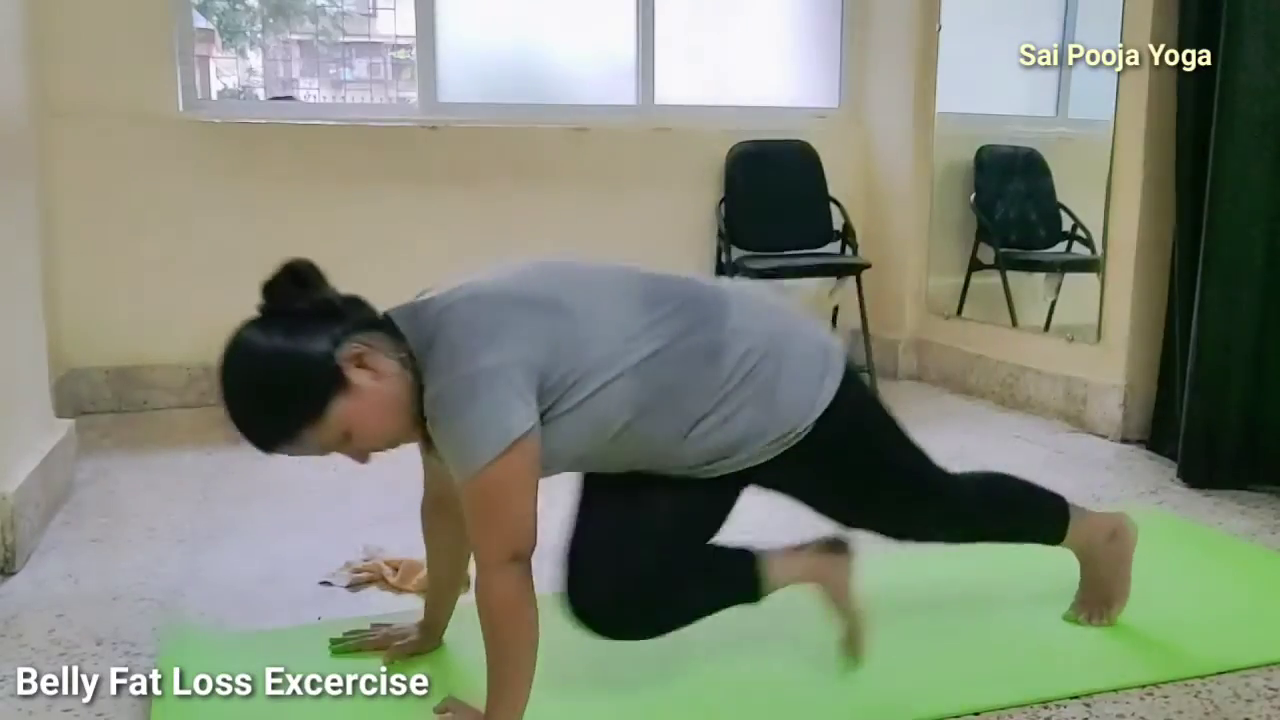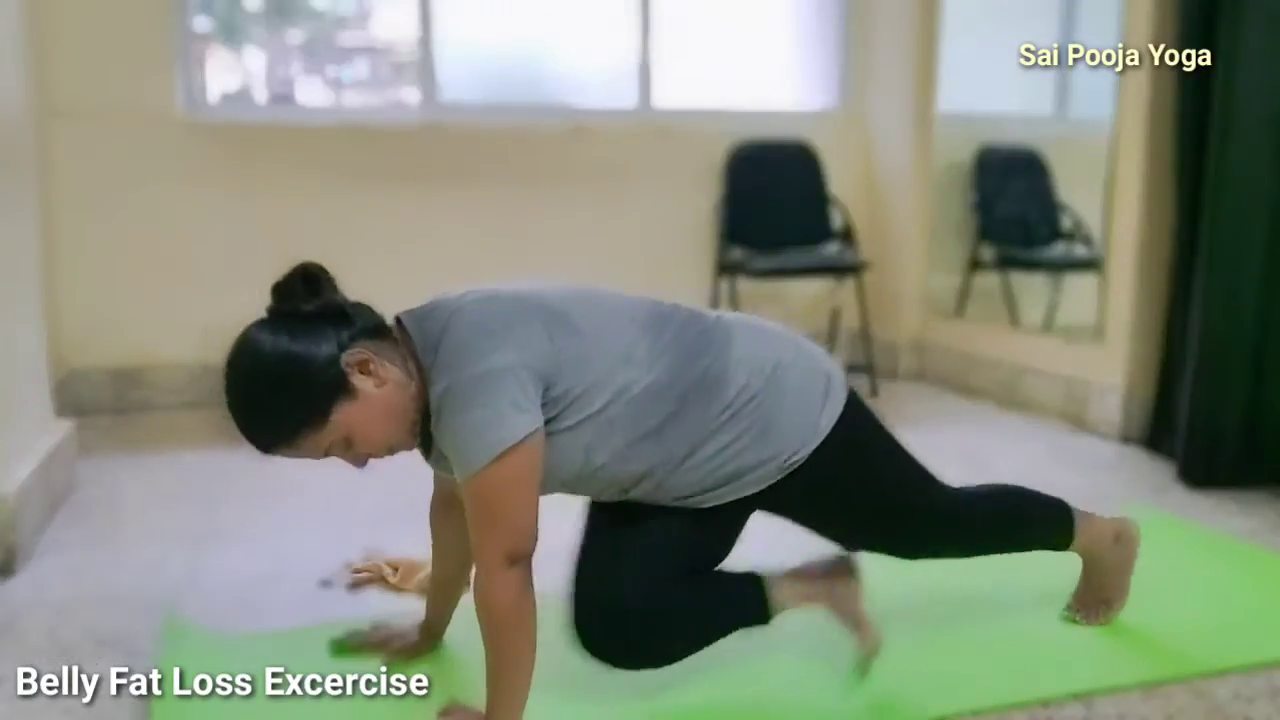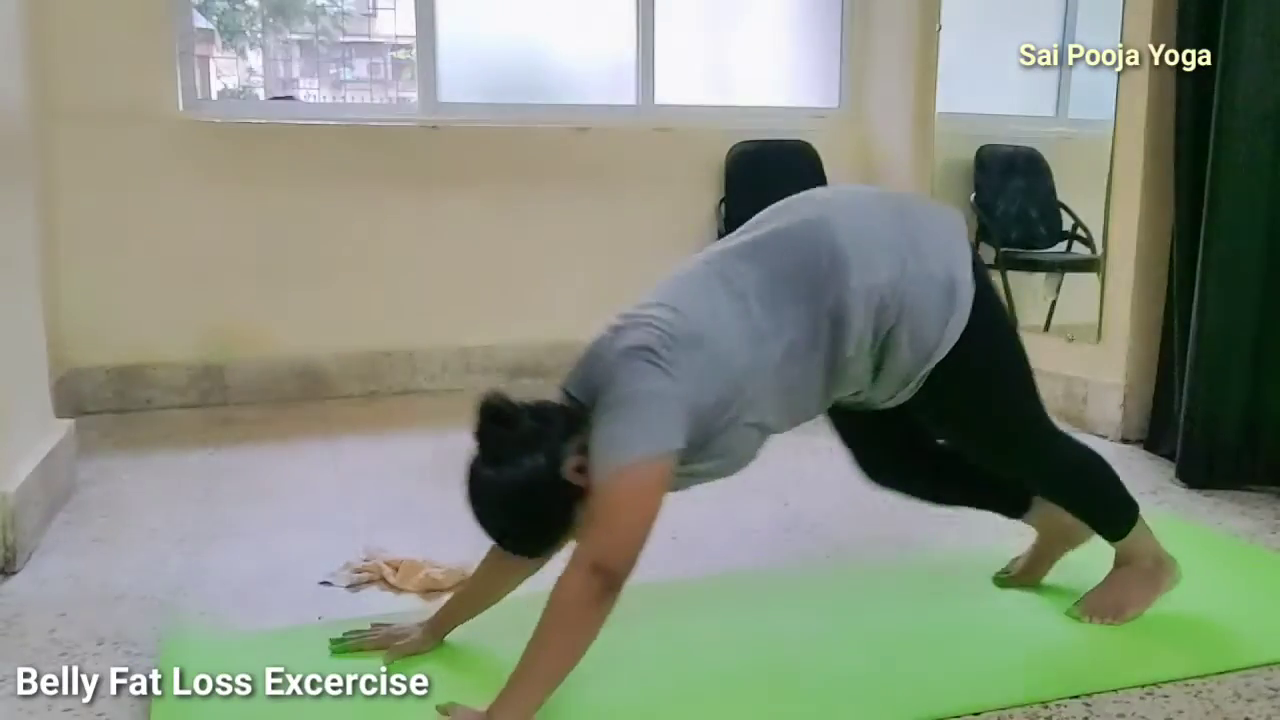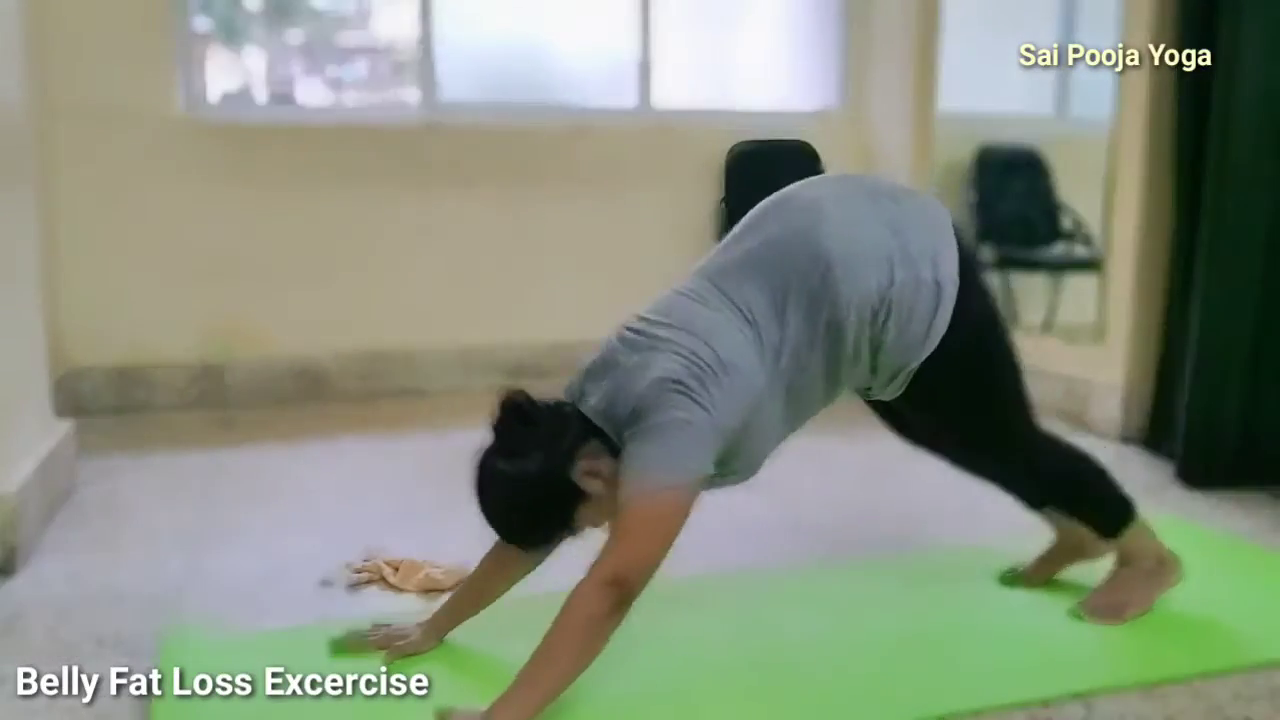
dt=0.5s
person 1, frame 1
left shoulder: (470, 367)
right shoulder: (416, 355)
left elbow: (503, 562)
right elbow: (445, 508)
right wrist: (429, 630)
left hip: (771, 381)
right hip: (676, 430)
left knee: (923, 502)
right knee: (610, 599)
left ankle: (1096, 532)
right ankle: (806, 569)
person 1, frame 2
left shoulder: (475, 376)
right shoulder: (422, 363)
left elbow: (505, 562)
right elbow: (455, 509)
right wrist: (429, 628)
left hip: (775, 415)
right hip: (684, 454)
left knee: (925, 519)
right knee: (619, 632)
left ankle: (1102, 535)
right ankle: (814, 585)
person 1, frame 3
left shoulder: (636, 406)
right shoulder: (581, 415)
left elbow: (596, 576)
right elbow: (538, 528)
right wrist: (434, 627)
left hip: (911, 278)
right hip: (847, 264)
left knee: (1018, 443)
right knee: (896, 461)
left ankle: (1144, 555)
right ankle: (1055, 520)
person 1, frame 4
left shoulder: (668, 424)
right shoulder: (584, 406)
left elbow: (612, 587)
right elbow: (535, 528)
right wrist: (435, 625)
left hip: (897, 271)
right hip: (839, 235)
left knee: (995, 440)
right knee: (942, 428)
left ankle: (1144, 553)
right ankle: (1079, 532)
